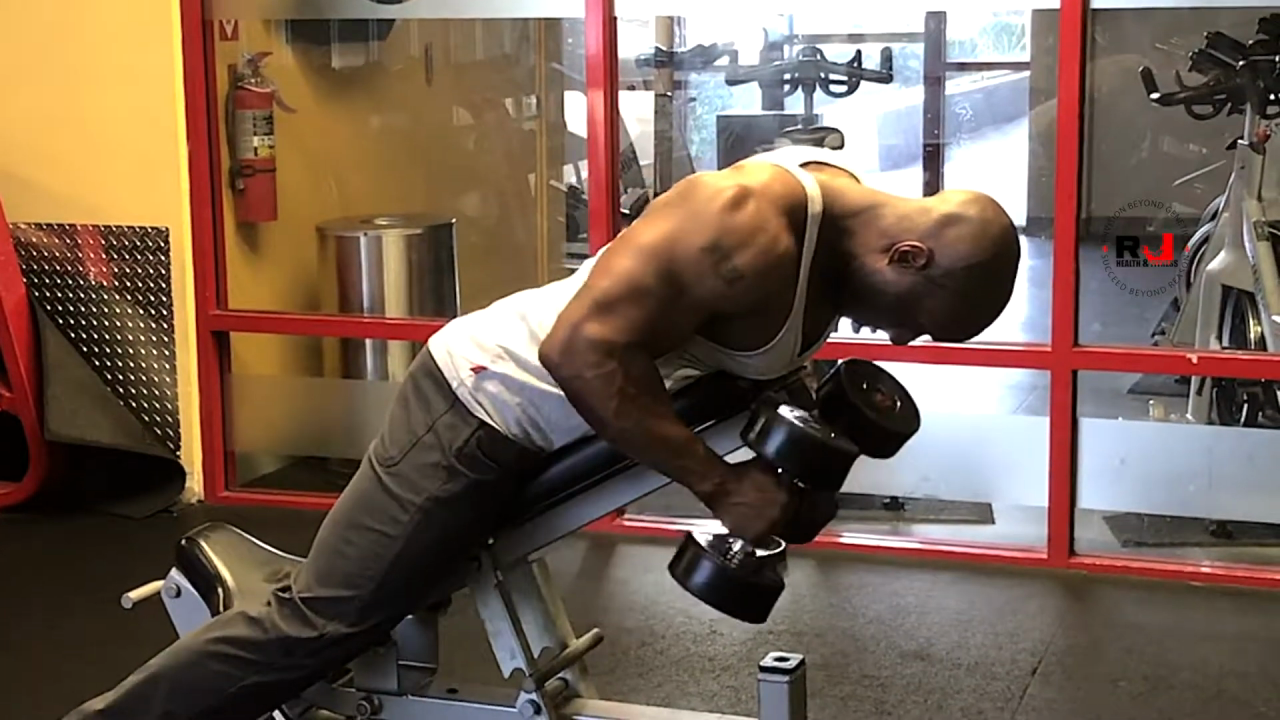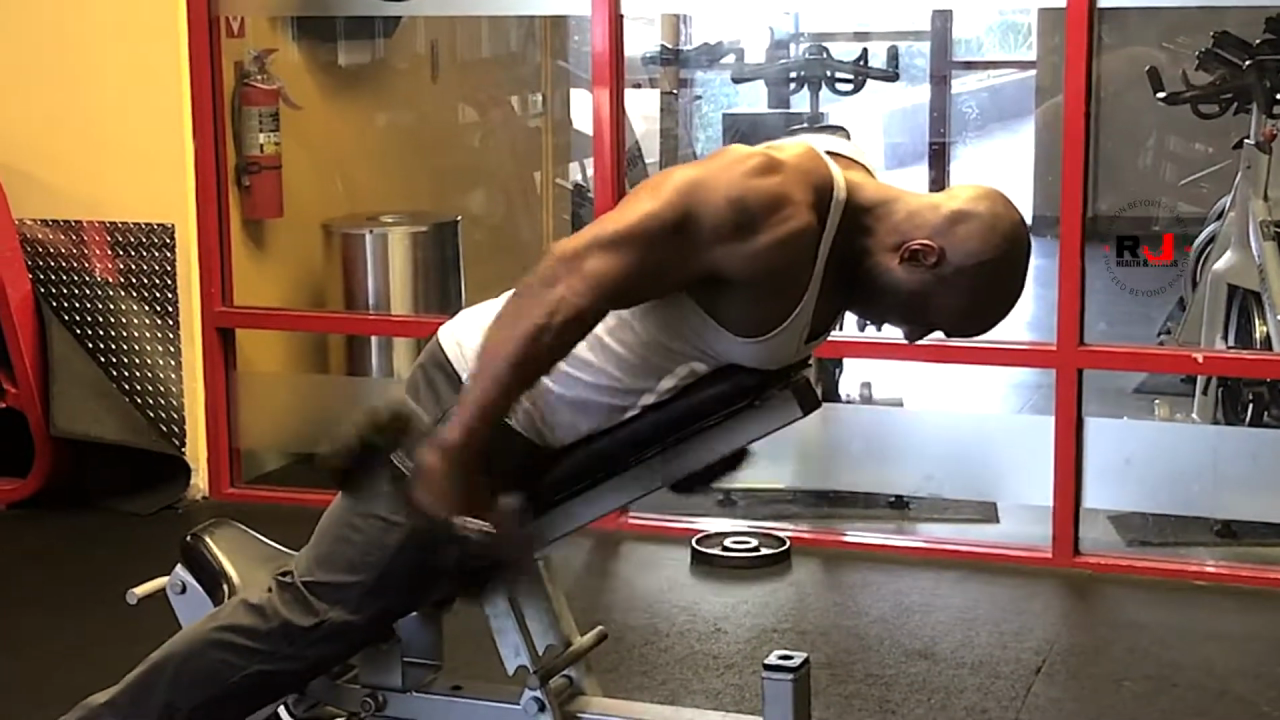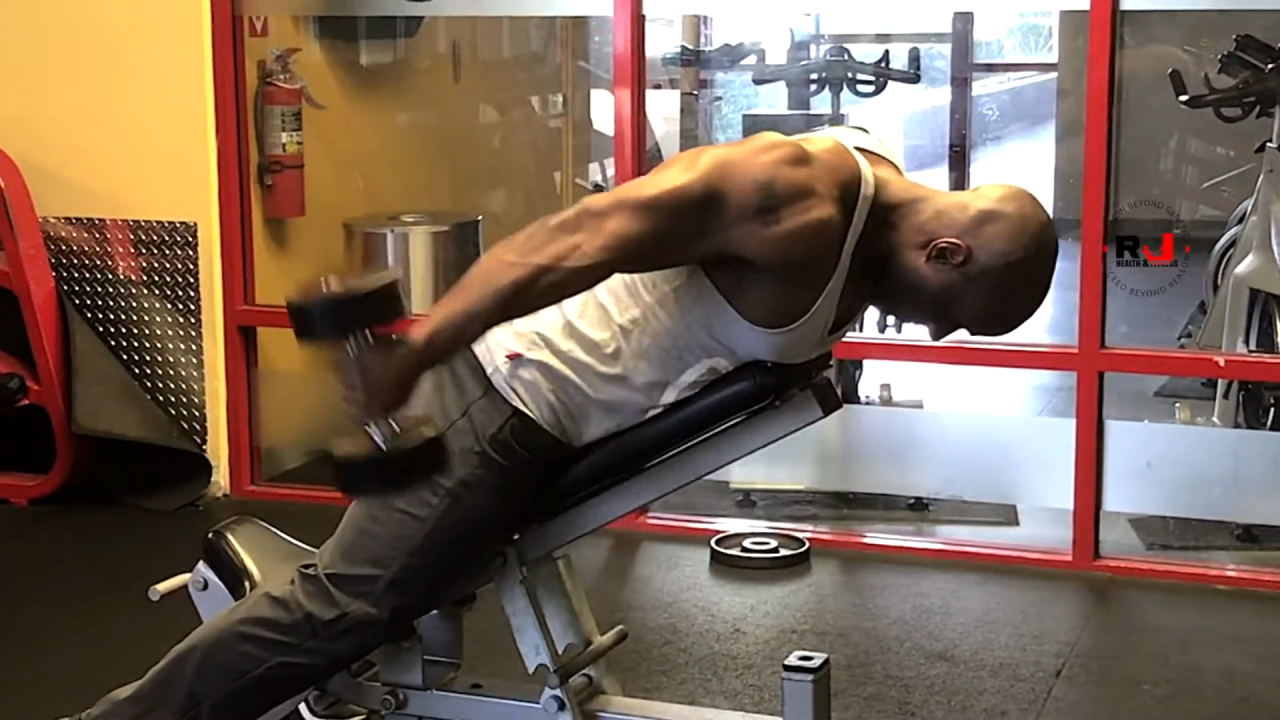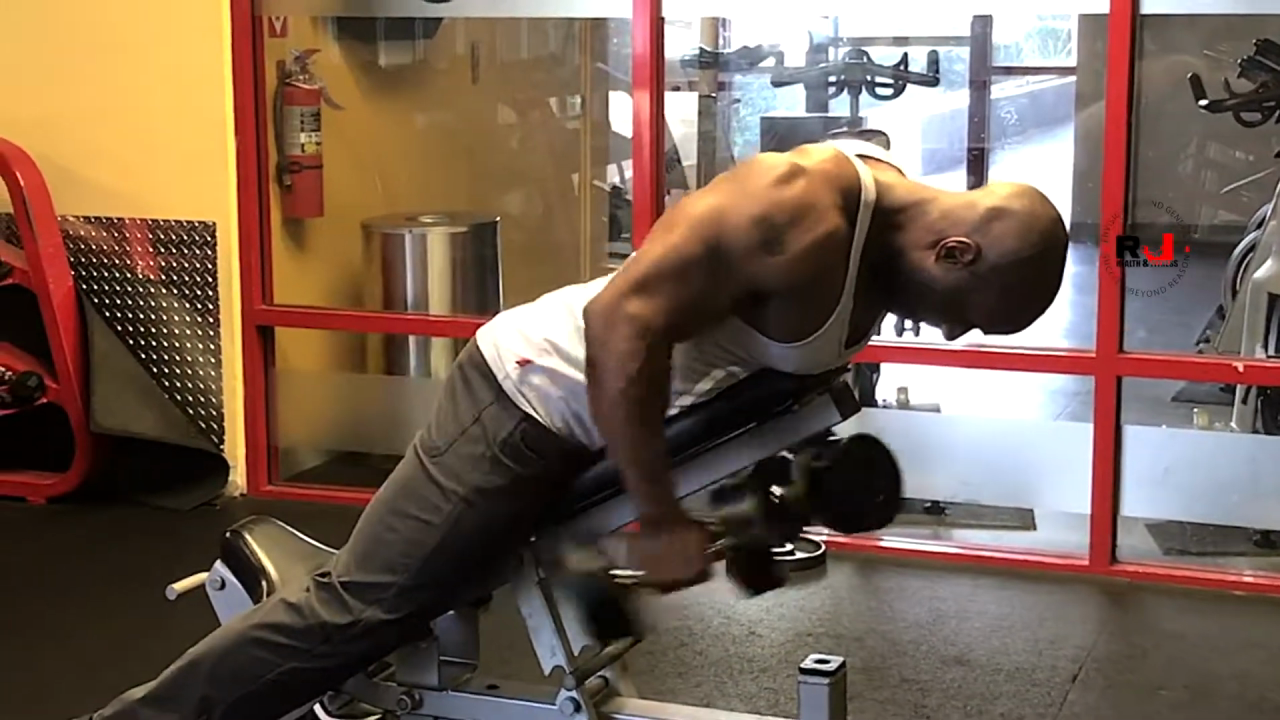
dt=0.4s
person 1, frame 1
left shoulder: (844, 220)
right shoulder: (754, 227)
right elbow: (583, 348)
right wrist: (722, 485)
left hip: (530, 423)
right hip: (487, 405)
right knee: (316, 620)
person 1, frame 2
left shoulder: (852, 212)
right shoulder: (777, 204)
right elbow: (577, 273)
right wrist: (461, 447)
left hip: (551, 409)
right hip: (495, 397)
left knee: (387, 587)
right knee: (321, 610)
person 1, frame 3
left shoulder: (879, 210)
right shoulder: (802, 196)
right elbow: (589, 233)
right wrist: (413, 350)
left hip: (573, 417)
right hip: (525, 393)
left knee: (377, 597)
right knee: (341, 605)
person 1, frame 4
left shoulder: (890, 221)
right shoulder: (803, 212)
right elbow: (623, 320)
right wrist: (657, 517)
left hip: (577, 415)
right hip: (538, 397)
left knee: (395, 603)
right knee: (358, 609)
